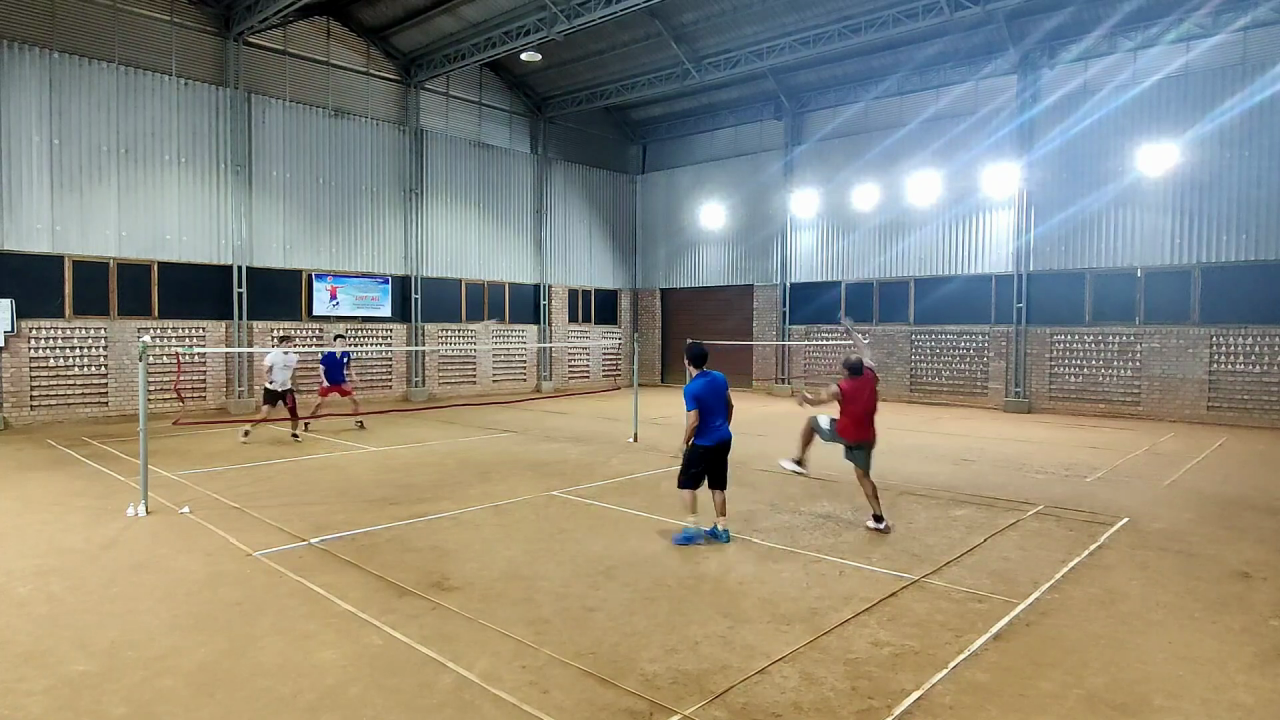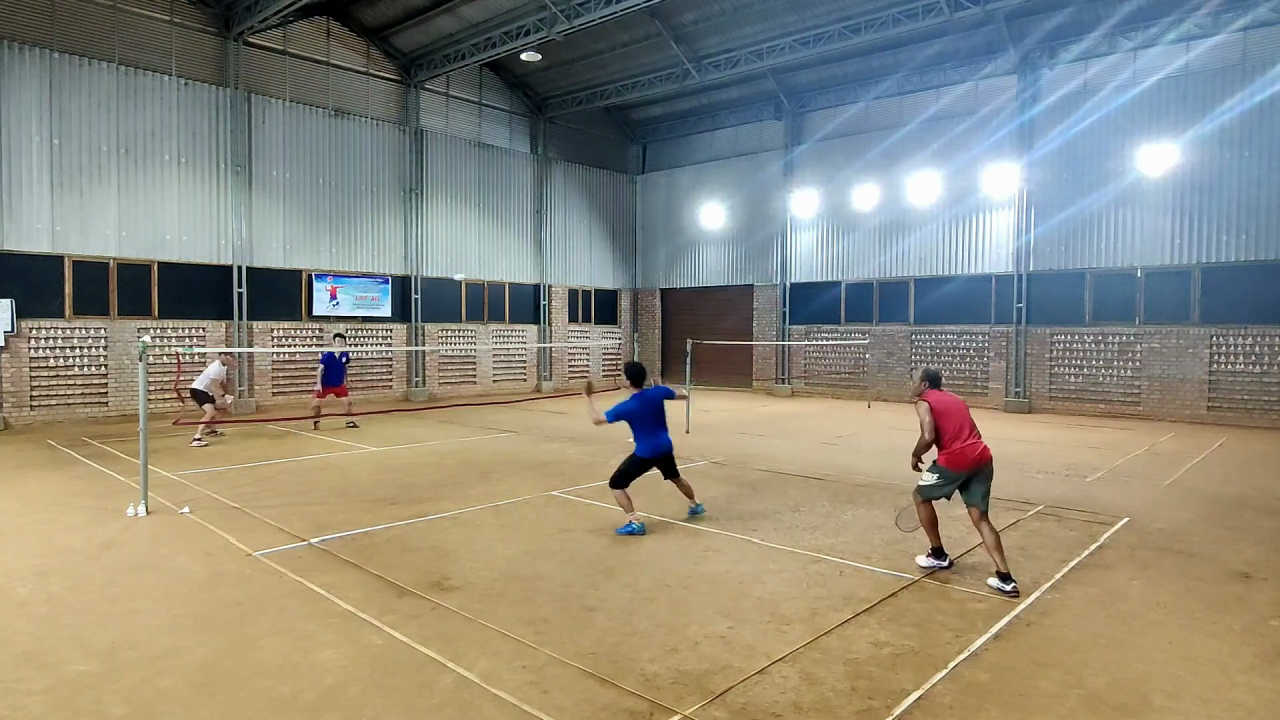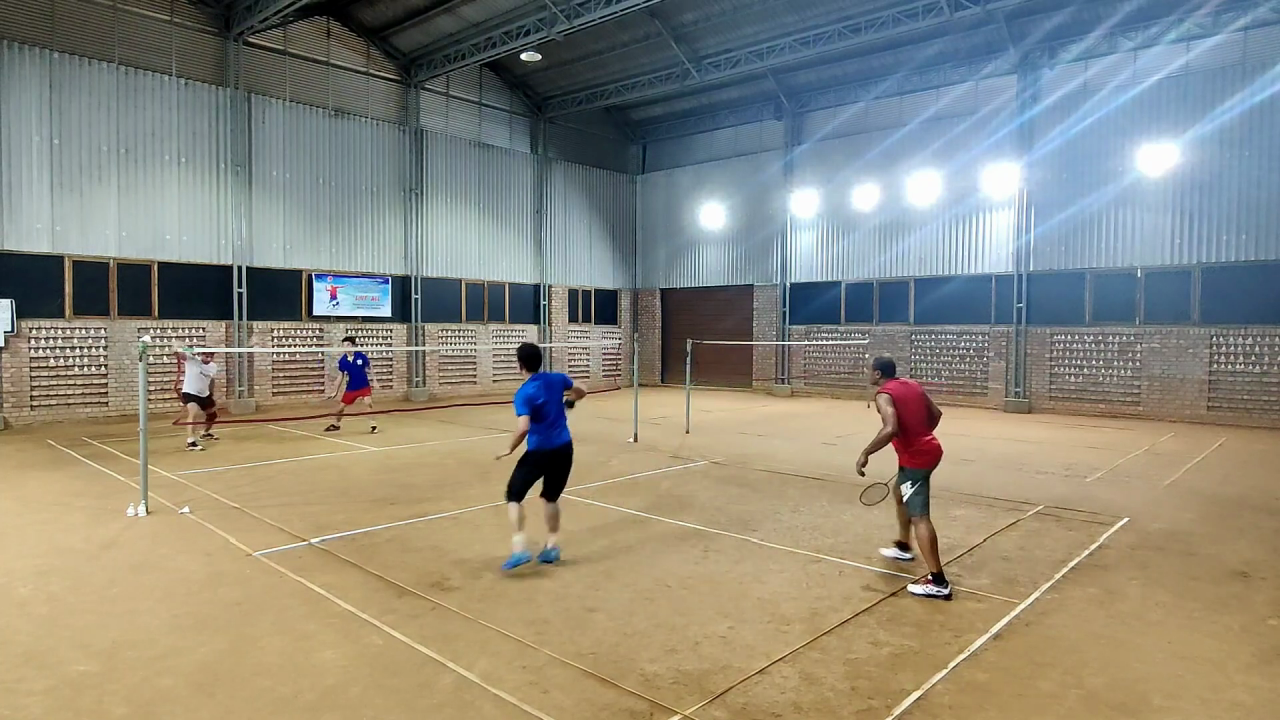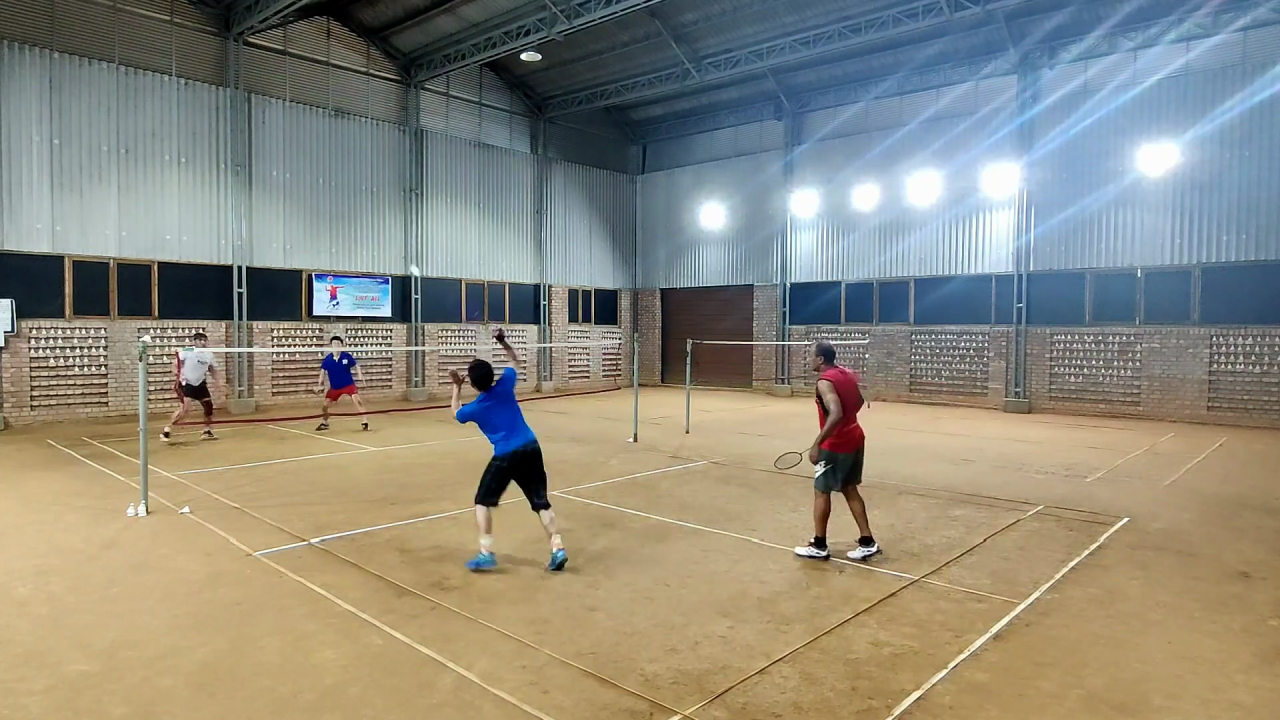
dt=0.7s
person 1, frame 1
left shoulder: (841, 388)
right shoulder: (870, 376)
left elbow: (815, 401)
right elbow: (864, 353)
left wrist: (804, 397)
right wrist: (857, 337)
left hip: (846, 433)
right hip: (867, 437)
left knee: (811, 424)
right knee: (863, 476)
left ankle: (799, 462)
right ankle: (879, 519)
person 1, frame 2
left shoulder: (924, 402)
right shoulder: (955, 399)
left elbow: (928, 437)
left wrist: (915, 455)
left hip: (954, 461)
right hip: (982, 458)
left knee: (921, 497)
right knee: (980, 519)
left ankle: (938, 555)
right ankle: (1006, 579)
person 1, frame 3
left shoulder: (884, 395)
right shoulder: (913, 385)
left elbow: (890, 429)
right elbow: (936, 414)
left wrist: (865, 454)
left hip: (914, 458)
right hip: (931, 450)
left knee: (918, 517)
right knee: (900, 496)
left ankle: (938, 582)
right ankle: (903, 547)
person 1, frame 4
left shoulder: (825, 381)
right shoulder: (847, 374)
left elbow: (836, 415)
right elbow: (859, 402)
left wrist: (817, 444)
left hip: (836, 444)
right hip: (855, 438)
left knee: (821, 491)
right knee: (849, 489)
left ankle: (819, 546)
right ankle: (867, 543)
person 2, frame 1
left shoulder: (692, 388)
right shoulder: (720, 378)
left elbow: (693, 422)
right elbow: (730, 406)
left wrist: (685, 443)
left hip: (704, 443)
right hip: (723, 439)
left knee: (686, 483)
right knee: (718, 484)
left ankle: (692, 528)
right ankle: (721, 528)
person 2, frame 2
left shoulder: (625, 407)
right shoulder: (658, 392)
left elbow: (597, 420)
right elbow: (683, 395)
left wrist: (588, 397)
right wrist: (665, 390)
left hip: (644, 454)
right hip: (665, 448)
left knee: (616, 485)
right knee: (675, 477)
left ankle: (635, 523)
right ankle: (695, 505)
person 2, frame 3
left shoulder: (524, 393)
right shoulder: (558, 378)
left elbow: (523, 427)
right elbow: (581, 392)
left wrist: (509, 449)
right wrist: (569, 400)
left hip: (540, 451)
right hip: (564, 448)
left knee: (513, 497)
right knee: (551, 498)
left ankle: (519, 549)
right ankle: (552, 547)
person 2, frame 4
left shoulder: (472, 410)
right shoulder: (504, 387)
left elbow: (456, 412)
right elbow: (513, 362)
left wrist: (456, 387)
right wrist: (502, 341)
left hip: (505, 456)
right hip: (531, 449)
left knee: (482, 502)
right knee: (541, 503)
left ankle: (486, 553)
right ankle: (557, 549)
